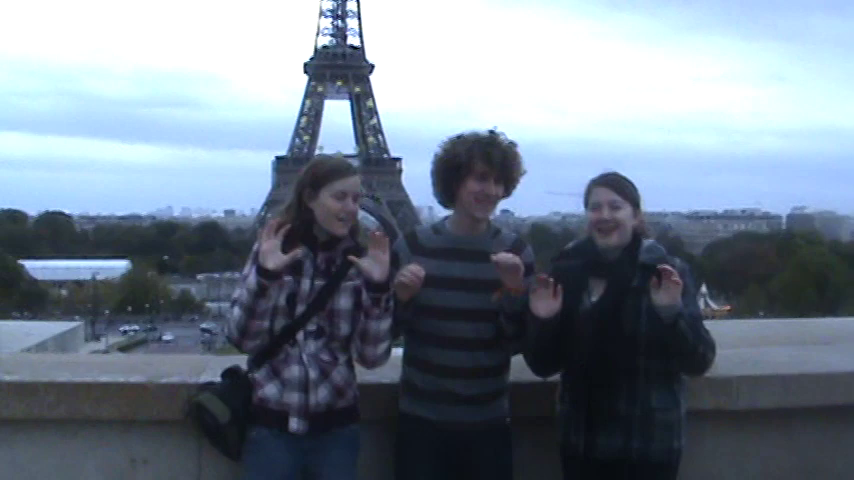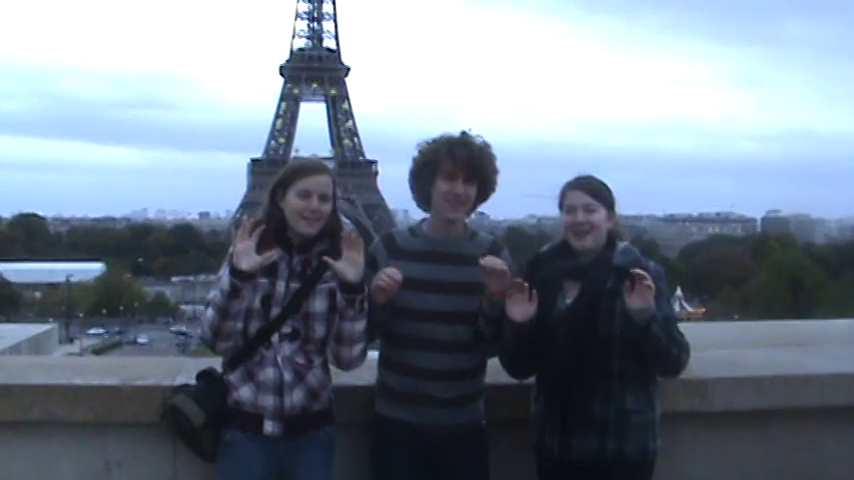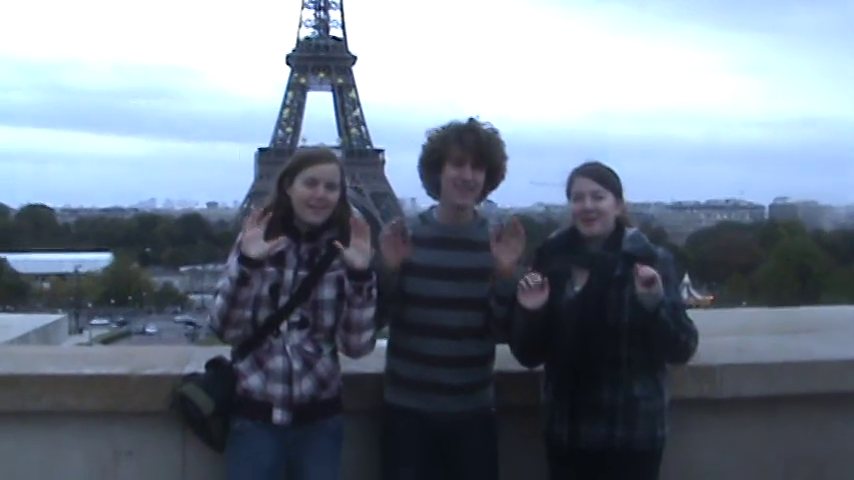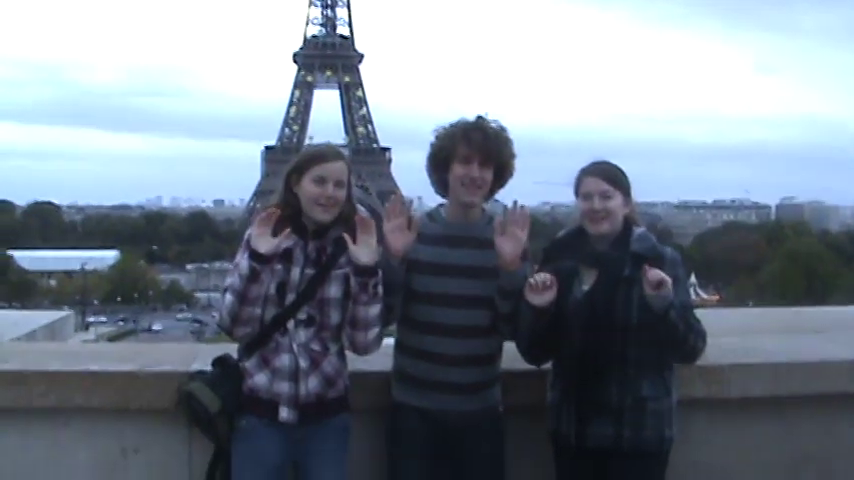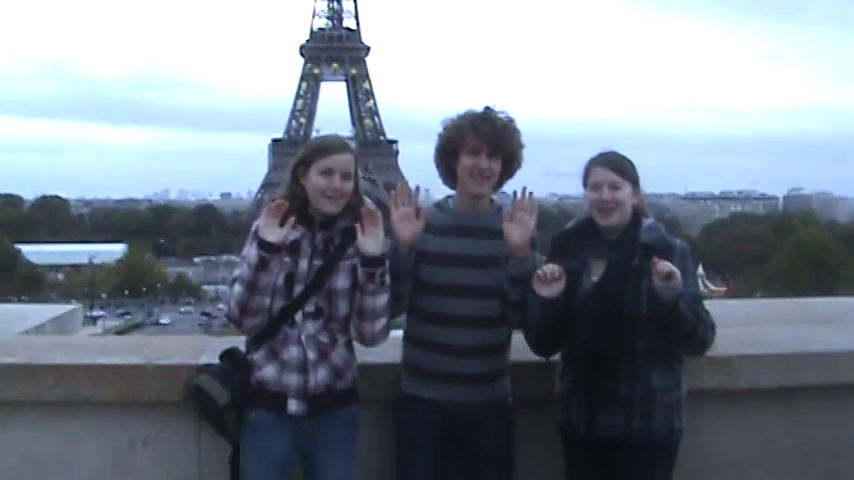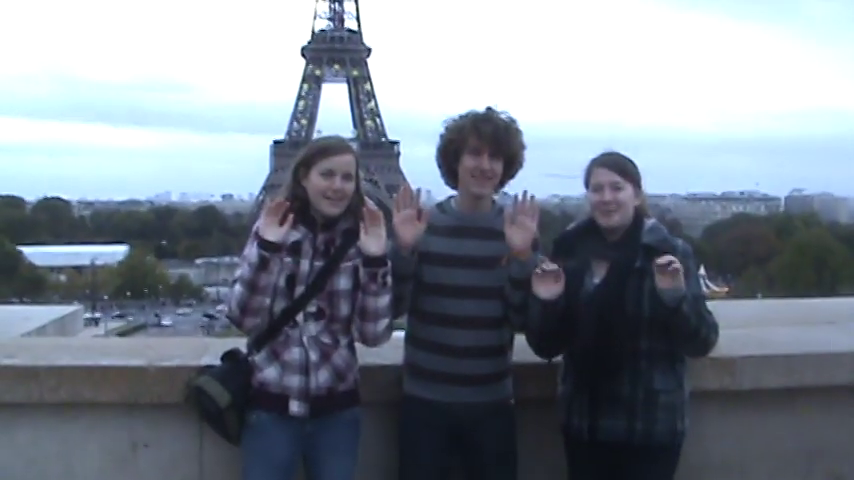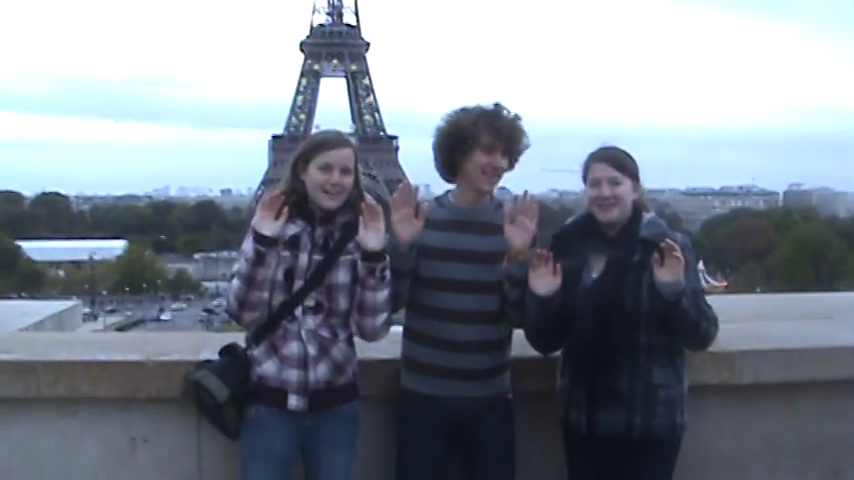
dt=0.2s
person 1, frame 1
left shoulder: (515, 251)
right shoulder: (413, 245)
left elbow: (515, 344)
left wrist: (514, 291)
right wrist: (400, 297)
left hip: (488, 420)
right hip: (421, 417)
person 1, frame 2
left shoulder: (491, 255)
right shoulder: (390, 248)
left elbow: (491, 347)
left wrist: (496, 296)
right wrist: (378, 300)
left hip: (464, 423)
right hip: (398, 419)
person 1, frame 3
left shoulder: (499, 242)
right shoulder: (403, 235)
left elbow: (502, 332)
right elbow: (375, 318)
left wrist: (506, 273)
right wrist: (389, 269)
left hip: (473, 410)
right hip: (407, 407)
person 1, frame 4
left shoulder: (507, 239)
right shoulder: (412, 233)
left elbow: (510, 327)
left wrist: (511, 265)
right wrist: (394, 258)
left hip: (480, 408)
right hip: (414, 405)
person 1, frame 5
left shoulder: (515, 229)
right shoulder: (421, 223)
left elbow: (519, 316)
right elbow: (392, 304)
left wrist: (521, 251)
right wrist: (402, 246)
left hip: (489, 400)
right hip: (424, 397)
person 1, frame 6
left shoulder: (517, 228)
right shoulder: (422, 224)
left elbow: (520, 319)
right elbow: (395, 306)
left wrist: (522, 255)
right wrist: (404, 249)
left hip: (492, 401)
right hip: (425, 398)
person 1, frame 7
left shoulder: (515, 224)
right shoulder: (421, 218)
left elbow: (517, 316)
right elbow: (392, 301)
left wrist: (519, 254)
right wrist: (402, 246)
left hip: (490, 396)
right hip: (424, 394)
person 2, frame 1
left shoulder: (360, 262)
right shoulder: (273, 251)
left elbow: (372, 355)
right elbow: (244, 339)
left wrist: (378, 287)
right wrist: (265, 274)
left hip: (336, 429)
right hip: (272, 425)
person 2, frame 2
left shoulder: (336, 264)
right shoulder: (250, 252)
left elbow: (348, 357)
right elbow: (218, 341)
left wrist: (353, 287)
right wrist: (238, 275)
left hip: (311, 432)
right hip: (247, 427)
person 2, frame 3
left shoulder: (344, 251)
right shoulder: (257, 240)
left elbow: (357, 345)
right elbow: (226, 330)
left wrist: (360, 275)
right wrist: (246, 262)
left hip: (320, 419)
right hip: (255, 416)
person 2, frame 4
left shoulder: (351, 249)
right shoulder: (263, 238)
left elbow: (363, 343)
right elbow: (235, 327)
left wrist: (367, 271)
right wrist: (256, 259)
left hip: (326, 418)
right hip: (261, 414)
person 2, frame 5
left shoulder: (358, 239)
right shoulder: (270, 230)
left elbow: (371, 334)
right elbow: (243, 319)
left wrist: (374, 261)
right wrist: (265, 249)
left hip: (335, 410)
right hip: (270, 407)
person 2, frame 6
left shoulder: (360, 240)
right shoulder: (273, 230)
left elbow: (373, 334)
right elbow: (244, 319)
left wrist: (376, 262)
right wrist: (266, 249)
left hip: (337, 411)
right hip: (272, 407)
person 2, frame 7
left shoulder: (358, 234)
right shoulder: (272, 225)
left elbow: (372, 328)
right elbow: (243, 313)
left wrist: (374, 255)
right wrist: (262, 243)
left hip: (335, 406)
right hip: (270, 402)
person 3, frame 1
left shoulder: (667, 272)
right shoulder: (569, 271)
left elbow: (699, 362)
right elbow: (544, 366)
left wrist: (673, 312)
right wrist: (543, 322)
left hip: (649, 444)
right hip: (581, 441)
person 3, frame 2
left shoulder: (640, 274)
right shoulder: (544, 273)
left elbow: (673, 363)
right elbow: (520, 368)
left wrist: (645, 316)
right wrist: (518, 325)
left hip: (624, 446)
right hip: (556, 443)
person 3, frame 3
left shoulder: (650, 260)
right shoulder: (553, 259)
left elbow: (682, 350)
right elbow: (529, 356)
left wrist: (655, 302)
right wrist: (528, 312)
left hip: (632, 433)
right hip: (566, 431)
person 3, frame 4
left shoulder: (658, 260)
right shoulder: (560, 259)
left elbow: (690, 350)
right elbow: (535, 353)
left wrist: (664, 303)
right wrist: (536, 310)
left hip: (640, 433)
right hip: (573, 429)
person 3, frame 5
left shoulder: (667, 251)
right shoulder: (569, 249)
left elbow: (699, 342)
right elbow: (544, 345)
left wrist: (673, 295)
right wrist: (545, 301)
left hip: (648, 424)
right hip: (582, 421)
person 3, frame 6
left shoulder: (668, 253)
right shoulder: (570, 251)
left elbow: (702, 342)
right elbow: (547, 347)
left wrist: (676, 296)
right wrist: (545, 303)
left hip: (651, 425)
right hip: (584, 422)
person 3, frame 7
left shoulder: (667, 246)
right shoulder: (569, 246)
left elbow: (701, 336)
right elbow: (546, 342)
left wrist: (675, 290)
right wrist: (542, 299)
left hip: (651, 420)
right hip: (583, 418)
